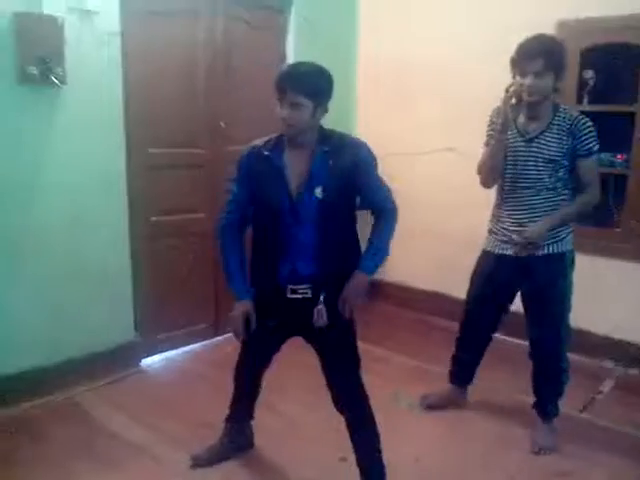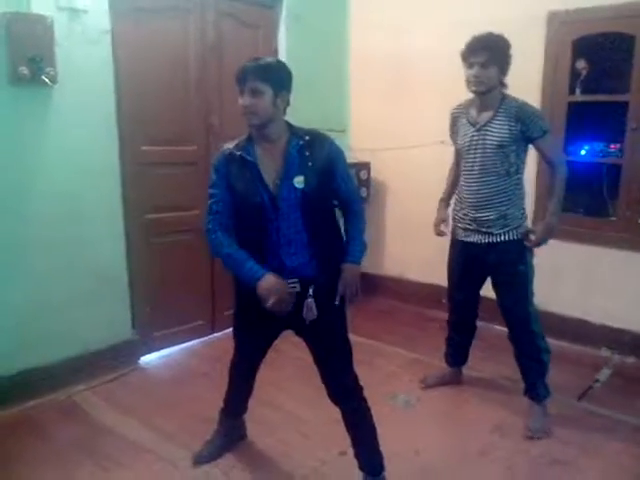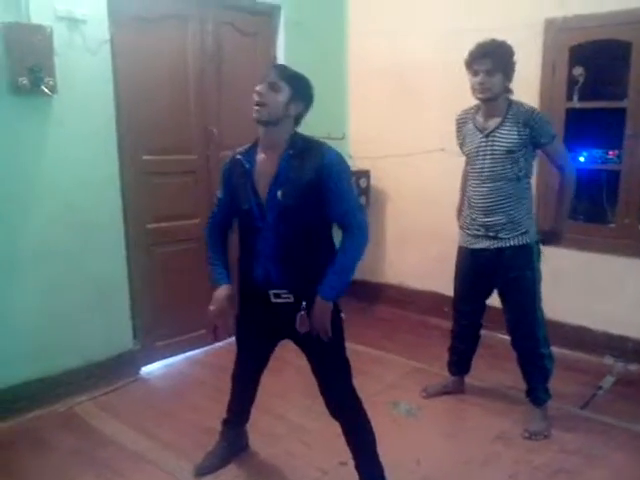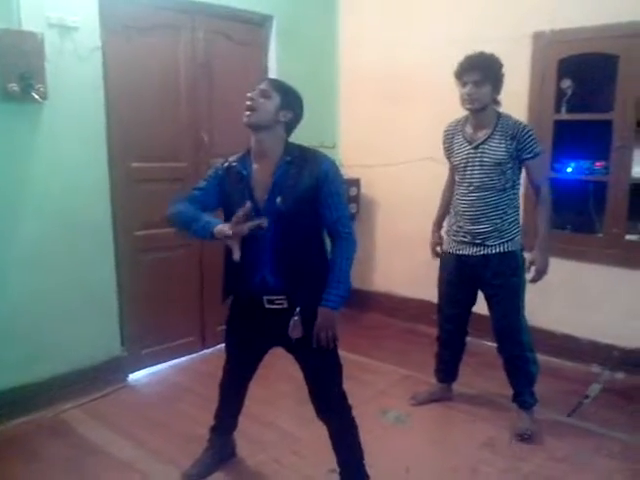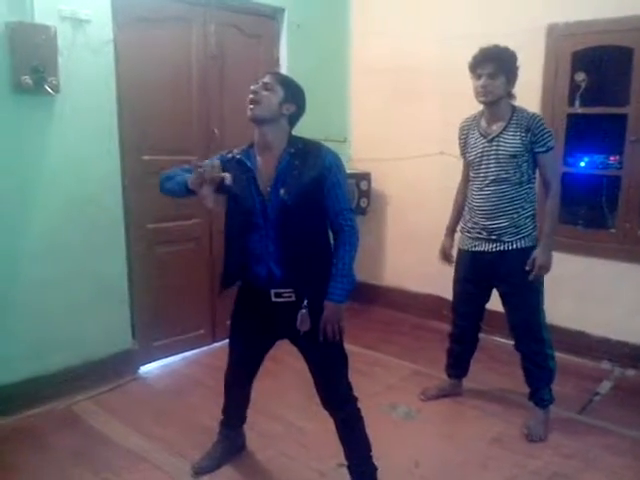
dt=0.5s
person 1, frame 1
left shoulder: (352, 155)
right shoulder: (256, 159)
left elbow: (386, 212)
right elbow: (230, 228)
left wrist: (365, 270)
right wrist: (241, 293)
left hip: (329, 296)
right hip: (269, 297)
left knee: (348, 391)
right knee: (248, 368)
right ankle: (237, 433)
person 1, frame 2
left shoulder: (321, 149)
right shoulder: (229, 162)
left elbow: (353, 205)
right elbow: (216, 231)
left wrist: (352, 259)
right wrist: (257, 276)
left hip: (319, 289)
right hip: (258, 291)
left knee: (343, 384)
right knee: (243, 365)
right ankle: (230, 426)
person 1, frame 3
left shoulder: (323, 161)
right shoulder: (237, 165)
left elbow: (356, 231)
right elbow: (217, 228)
left wrist: (327, 295)
right wrist: (220, 282)
left hip: (310, 301)
right hip: (256, 299)
left knee: (340, 395)
right knee: (244, 374)
right ankle: (233, 436)
person 1, frame 4
left shoulder: (317, 169)
right shoulder: (229, 172)
left elbow: (343, 237)
right elbow: (179, 210)
left wrist: (330, 303)
right wrist: (217, 228)
left hip: (304, 307)
right hip: (248, 306)
left knee: (330, 402)
right knee: (232, 381)
right ankle: (221, 443)
person 1, frame 5
left shoulder: (320, 161)
right shoulder: (233, 163)
left elbow: (346, 231)
right elbow: (168, 182)
left wrist: (335, 297)
right wrist: (194, 179)
left hip: (309, 300)
right hip: (254, 298)
left knee: (337, 395)
right knee: (237, 376)
right ankle: (230, 437)
person 2, frame 1
left shoulder: (576, 126)
right shoulder: (500, 118)
left elbow: (591, 192)
right elbow: (487, 178)
left wrist: (546, 224)
right wrist: (504, 125)
left hip: (548, 252)
right hip: (499, 246)
left knee: (548, 339)
right knee: (475, 322)
left ankle: (545, 416)
right ankle: (457, 388)
person 2, frame 2
left shoulder: (522, 114)
right shoulder: (458, 115)
left elbow: (558, 166)
left wrist: (549, 219)
right wrist: (444, 203)
left hip: (509, 237)
right hip: (465, 235)
left knee: (521, 319)
right knee: (459, 308)
left ankle: (538, 399)
right ankle: (454, 367)
person 2, frame 3
left shoulder: (530, 120)
right shoulder: (463, 122)
left elbow: (566, 170)
left wrist: (558, 223)
left hip: (516, 244)
right hip: (472, 242)
left knee: (525, 325)
right knee: (464, 315)
left ankle: (539, 403)
right ankle: (456, 377)
person 2, frame 4
left shoulder: (517, 133)
right shoulder: (452, 133)
left elbow: (541, 191)
left wrist: (541, 247)
right wrist: (437, 227)
left hip: (502, 252)
right hip: (457, 249)
left knee: (511, 331)
right knee: (449, 322)
left ankle: (525, 406)
right ankle: (444, 384)
person 2, frame 5
left shoulder: (532, 126)
right shoulder: (467, 128)
left elbow: (552, 188)
left wrist: (545, 245)
right wrist: (449, 232)
left hip: (518, 248)
right hip: (472, 246)
left knee: (529, 330)
right knee: (463, 320)
left ankle: (541, 404)
right ankle: (454, 379)
